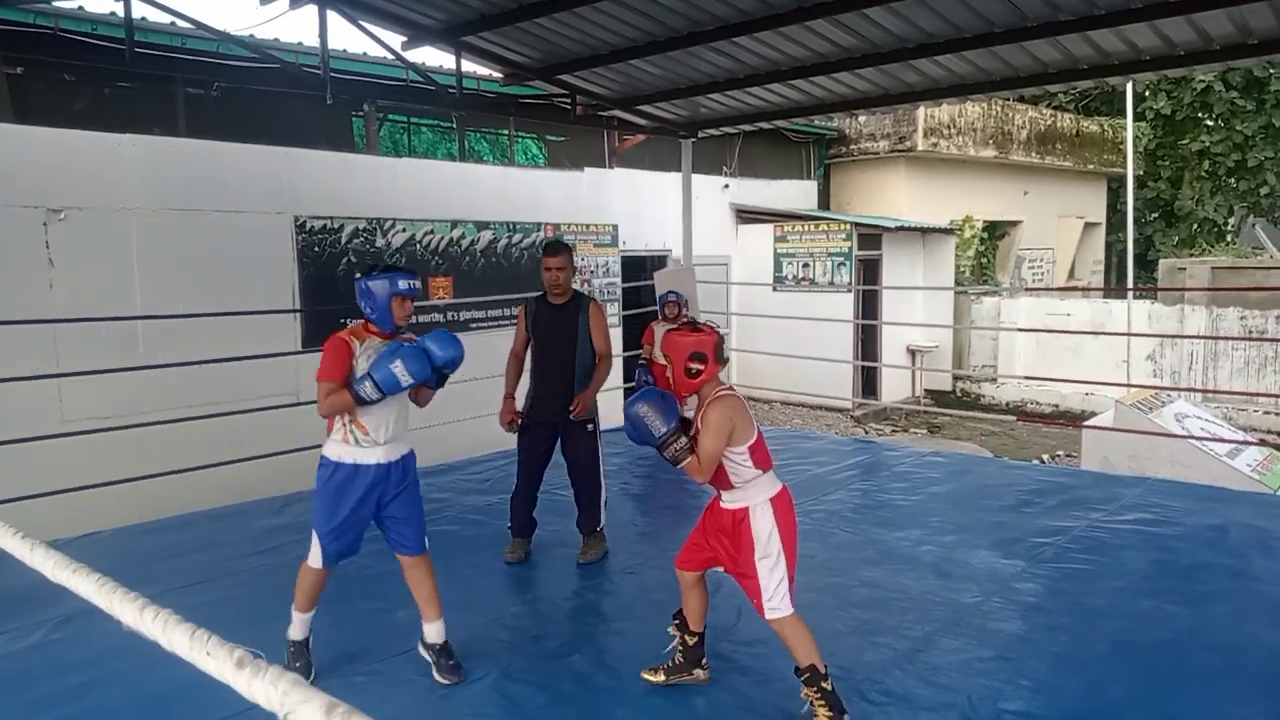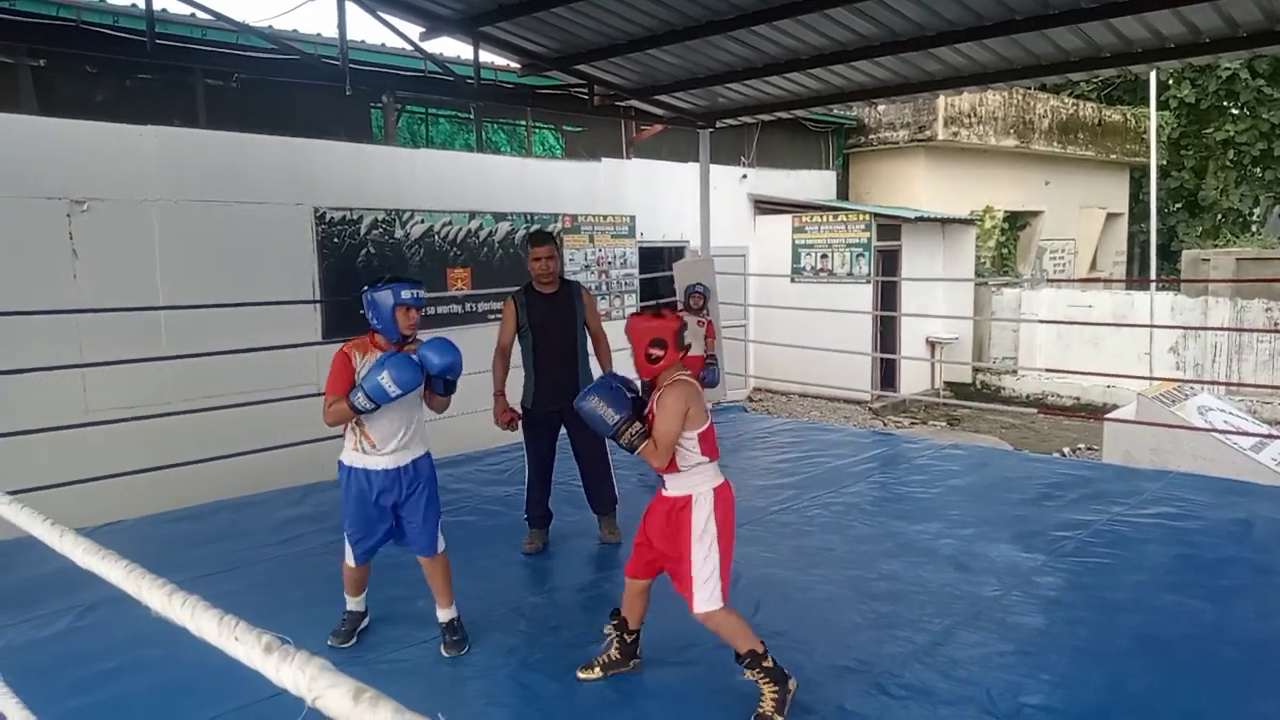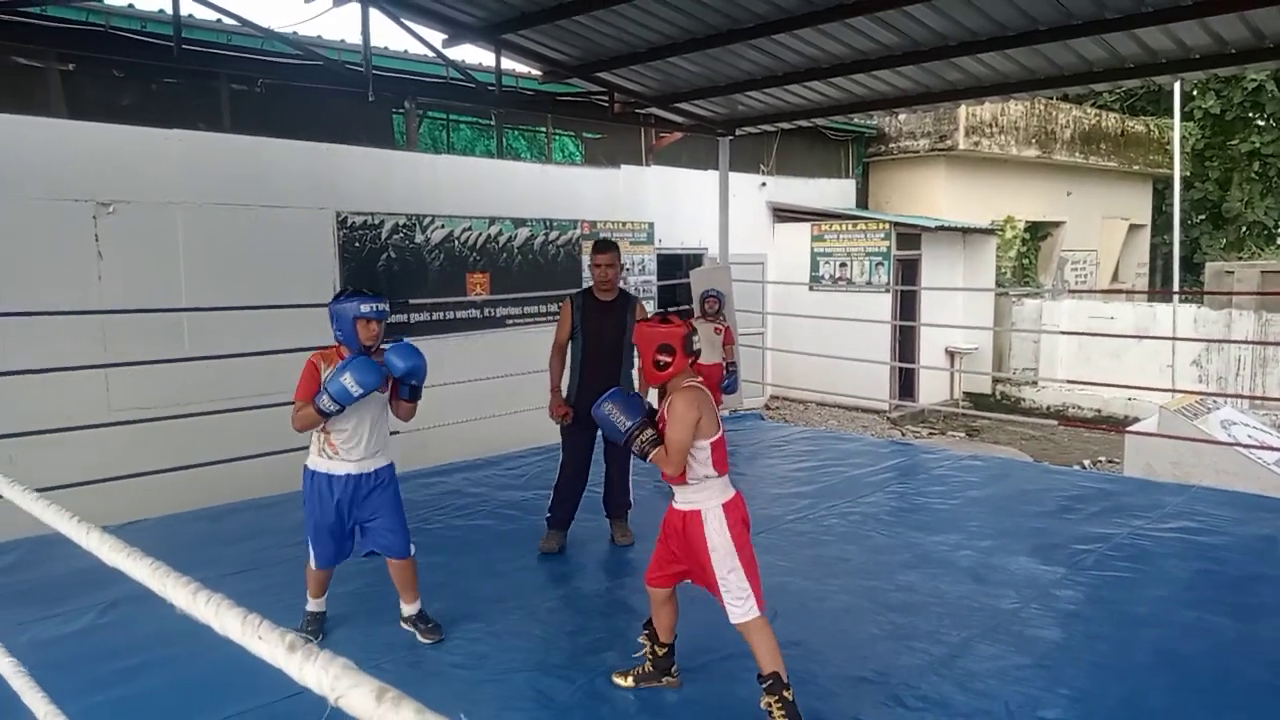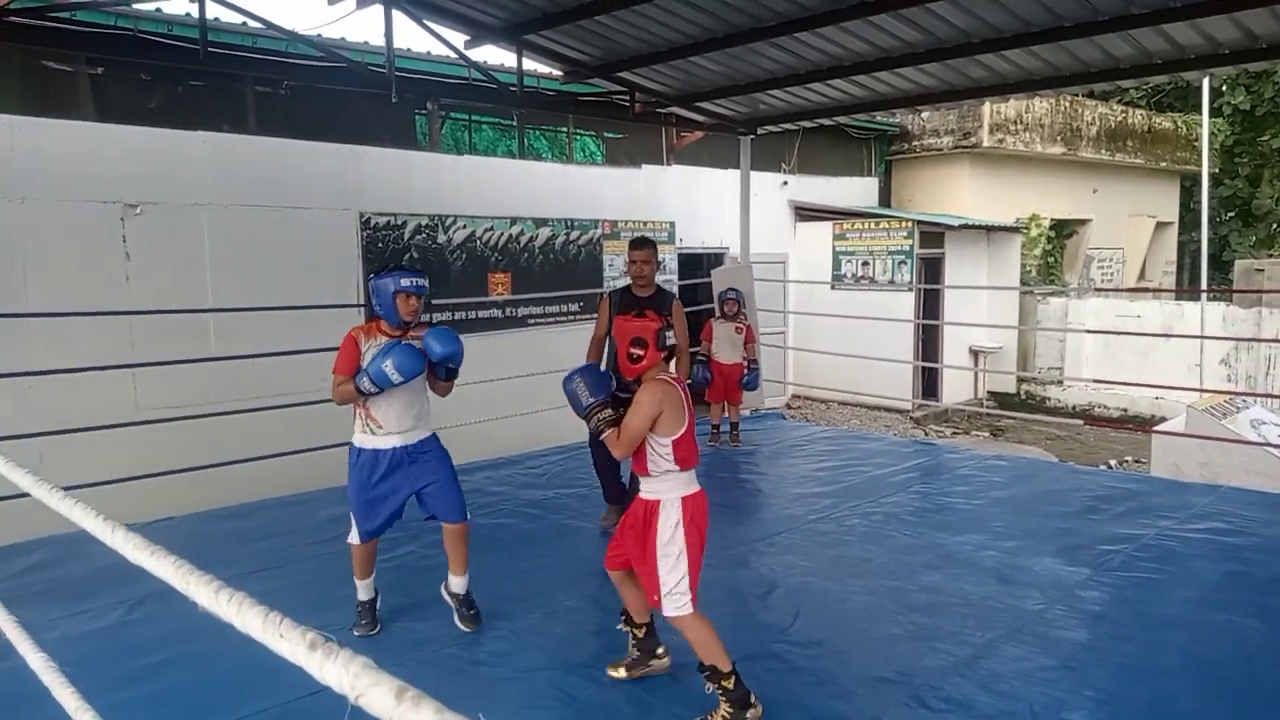
dt=0.5s
person 1, frame 1
left shoulder: (720, 408)
right shoulder: (709, 400)
left elbow: (701, 472)
right elbow: (705, 452)
left wrist: (666, 435)
right wrist: (676, 426)
left hip: (760, 513)
right hip: (728, 506)
left knee: (776, 612)
right knee: (688, 571)
right ankle: (690, 659)
person 1, frame 2
left shoulder: (676, 393)
right shoulder: (665, 387)
left elbow: (657, 456)
right elbow: (654, 436)
left wrist: (621, 422)
right wrist: (624, 404)
left hip: (700, 503)
right hip: (673, 497)
left knee: (706, 609)
right knee: (636, 576)
left ankle: (773, 682)
right ankle: (623, 651)
person 1, frame 3
left shoulder: (687, 399)
right shoulder: (679, 394)
left elbow: (672, 464)
left wrist: (636, 431)
right wrist: (640, 425)
left hip: (712, 515)
right hip: (685, 509)
left knee: (744, 613)
right knee: (658, 587)
right ankle: (659, 665)
person 1, frame 4
left shoulder: (654, 391)
right shoulder: (666, 384)
left elbow: (621, 448)
left wrist: (596, 406)
right wrist: (610, 403)
left hip: (672, 506)
right hip: (655, 500)
left knee: (677, 609)
right knee: (618, 564)
right ankle: (647, 650)
person 2, frame 1
left shoulder: (406, 344)
right shoulder: (344, 343)
left elbow: (420, 399)
right elbow: (327, 405)
left wrist: (437, 372)
right wrist: (375, 383)
left hip: (396, 464)
right hip: (346, 467)
left knee: (413, 552)
right knee: (322, 557)
left ankle: (435, 640)
right ankle: (297, 637)
person 2, frame 2
left shoulder: (420, 353)
right shoulder: (351, 354)
left elbow: (437, 405)
right elbow: (331, 415)
left wrist: (446, 378)
right wrist: (370, 394)
left hip: (412, 466)
right hip: (363, 471)
left knee: (429, 548)
right knee: (357, 555)
left ankle: (448, 618)
right ankle: (356, 610)
person 2, frame 3
left shoulder: (386, 362)
right shoulder: (319, 364)
left elbow: (405, 413)
right elbow: (299, 421)
left wrist: (412, 383)
right wrist: (335, 397)
left hip: (375, 474)
right hip: (327, 478)
left knee: (399, 551)
right knee: (323, 560)
left ankle: (412, 612)
right ankle: (315, 611)
person 2, frame 4
left shoulder: (423, 339)
right shoulder: (359, 339)
left elbow: (442, 390)
right elbow: (339, 393)
left wrist: (447, 364)
right wrist: (377, 376)
left hip: (422, 445)
right hip: (373, 452)
left knee: (455, 518)
right knee: (365, 532)
left ankle: (458, 589)
right ankle: (367, 598)
person 3, frame 1
left shoulder: (589, 309)
right shoulder: (530, 309)
left elbow: (604, 357)
right elbow: (518, 354)
left wrist: (589, 393)
right wrist: (508, 399)
left hip: (577, 409)
right hip: (537, 408)
left knee: (586, 474)
right knee: (527, 473)
left ankle: (593, 535)
right ankle: (520, 535)
person 3, frame 2
left shoulder: (579, 295)
right shoulder: (516, 302)
left elbow: (598, 337)
right elbow: (503, 350)
right wrist: (499, 396)
left hip: (581, 395)
right hip: (537, 400)
left knee: (594, 457)
right knee: (538, 464)
left ankle: (606, 517)
right ankle: (537, 526)
person 3, frame 3
left shoulder: (633, 307)
right shoulder: (573, 304)
right elbow: (559, 349)
left wrist: (643, 393)
right wrist: (555, 392)
right hip: (579, 400)
left knee: (619, 463)
right knee: (572, 465)
left ankle: (618, 520)
right ankle: (557, 528)
person 3, frame 4
left shoulder: (670, 304)
right shoulder: (611, 300)
left elbow: (682, 352)
right elbow: (597, 343)
right hip: (614, 391)
right knee: (601, 448)
right ankle: (616, 504)
